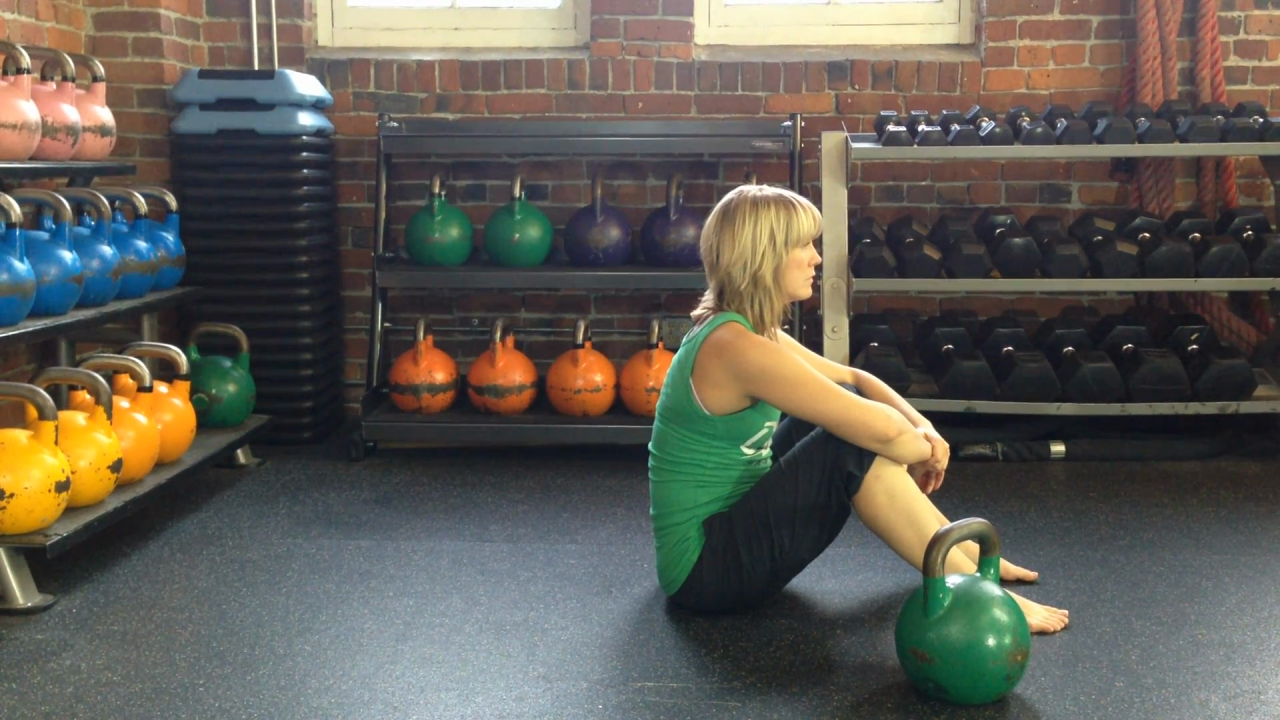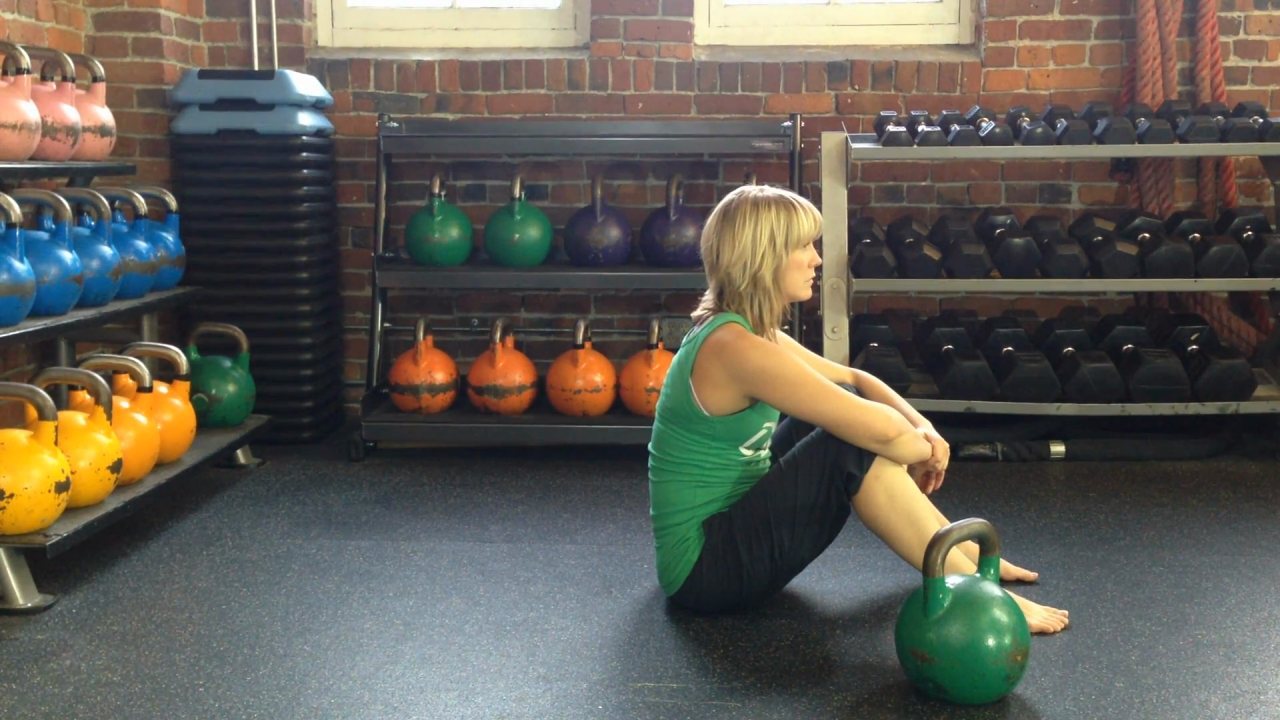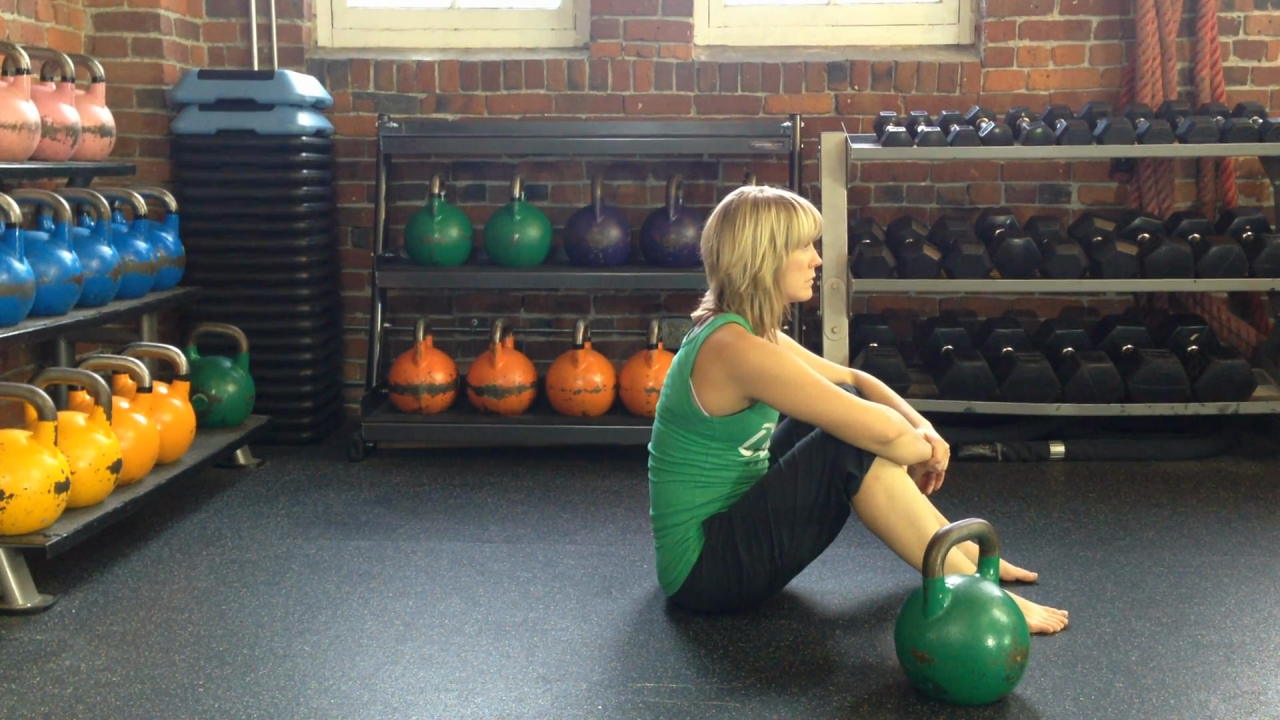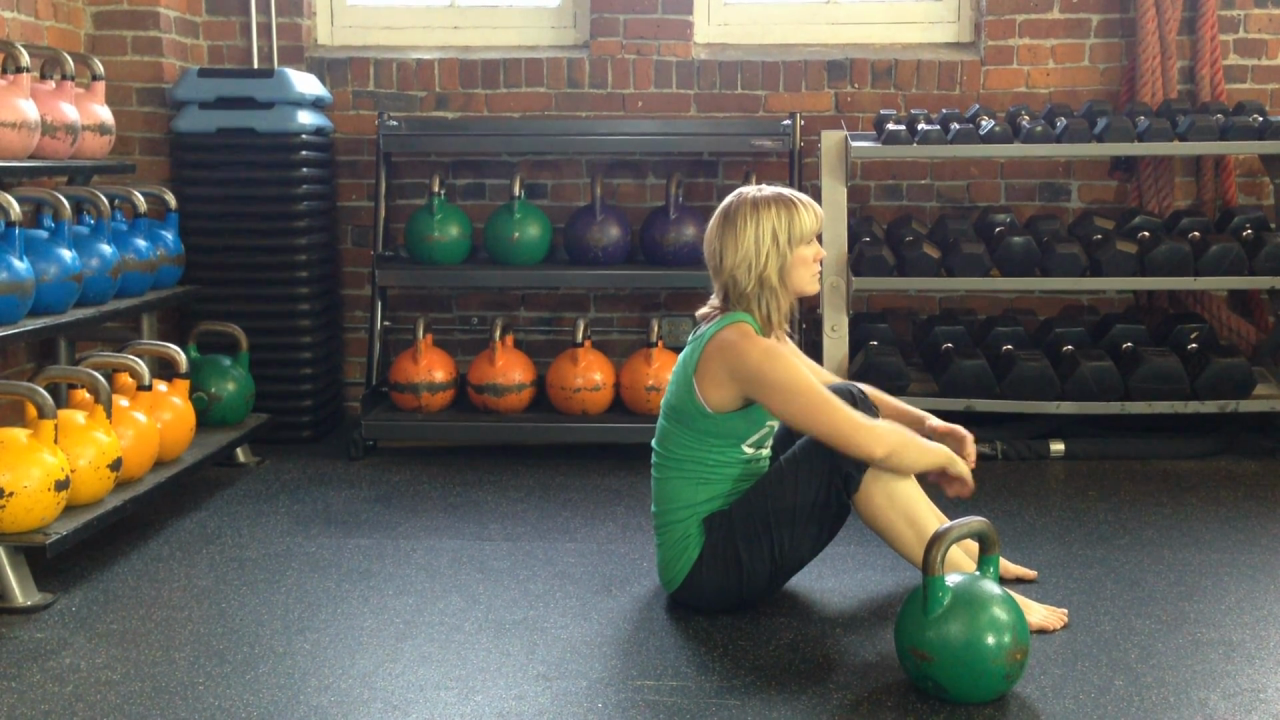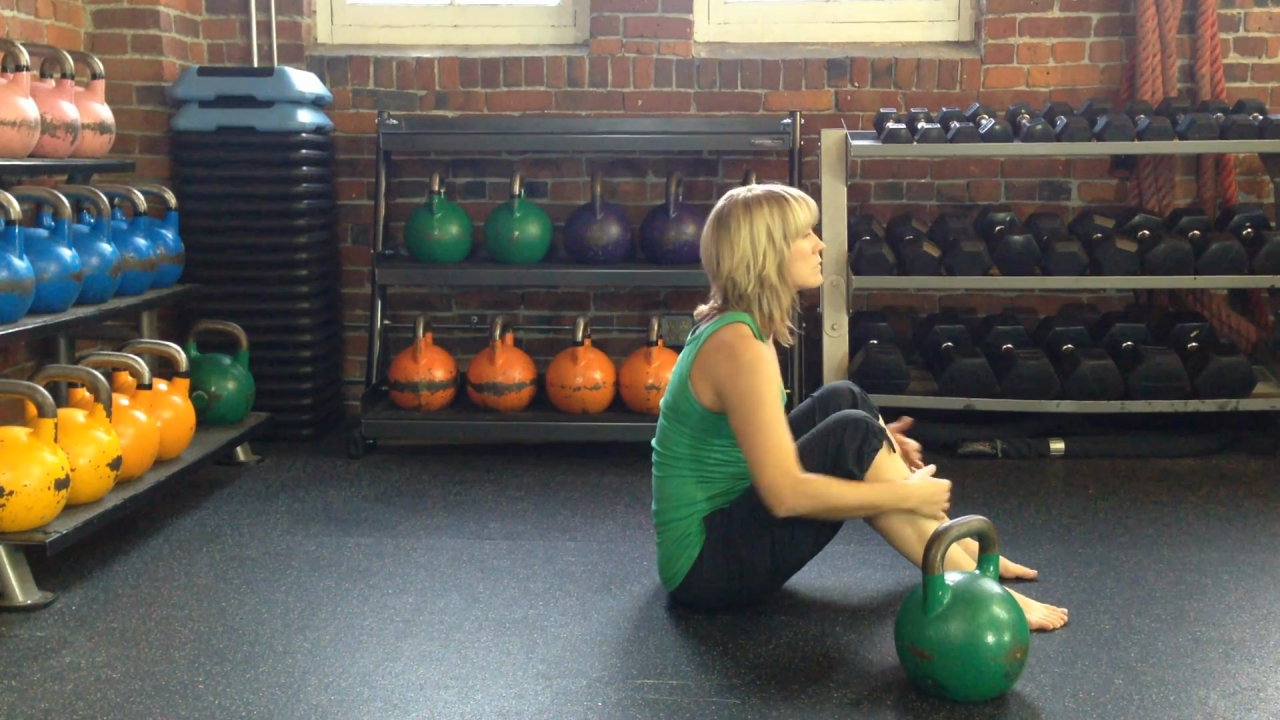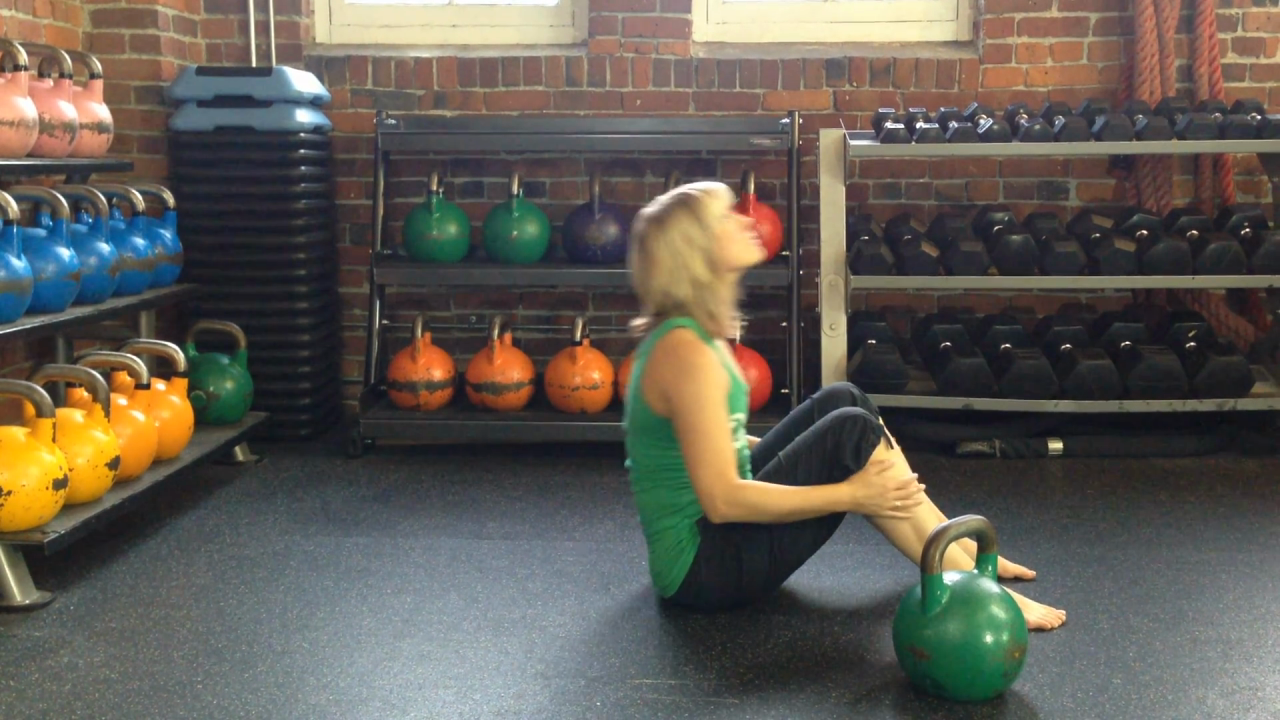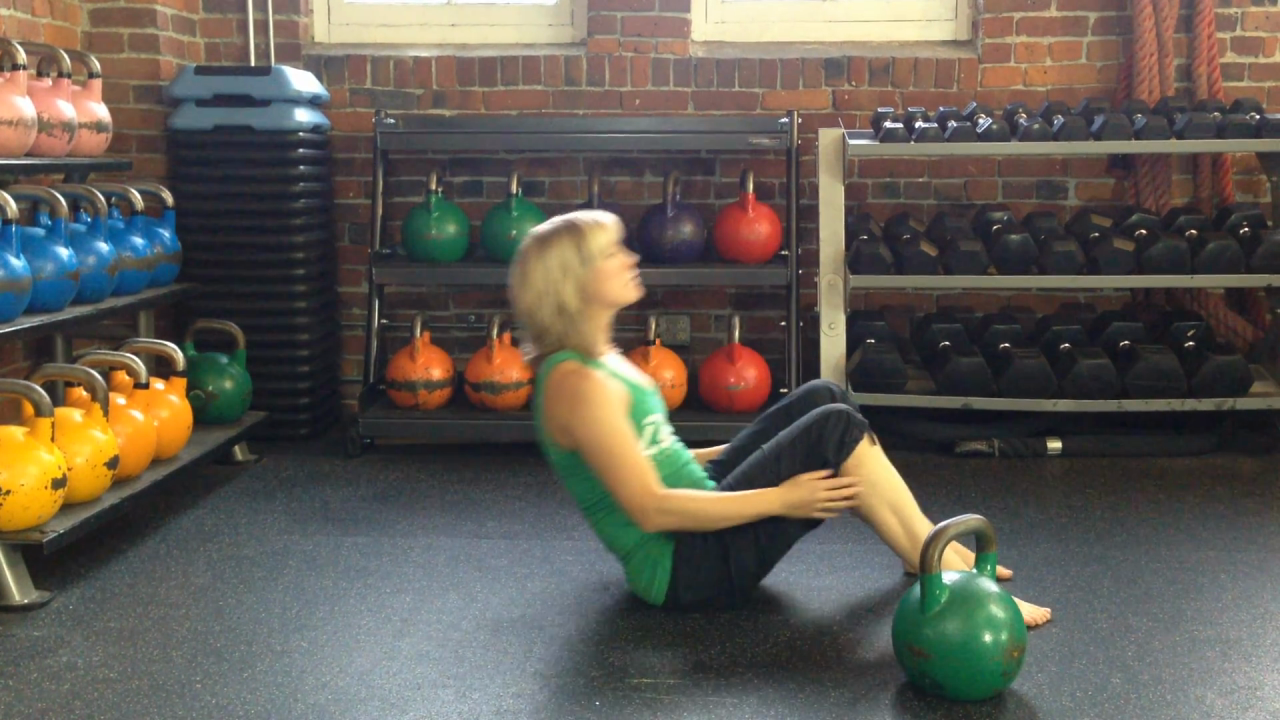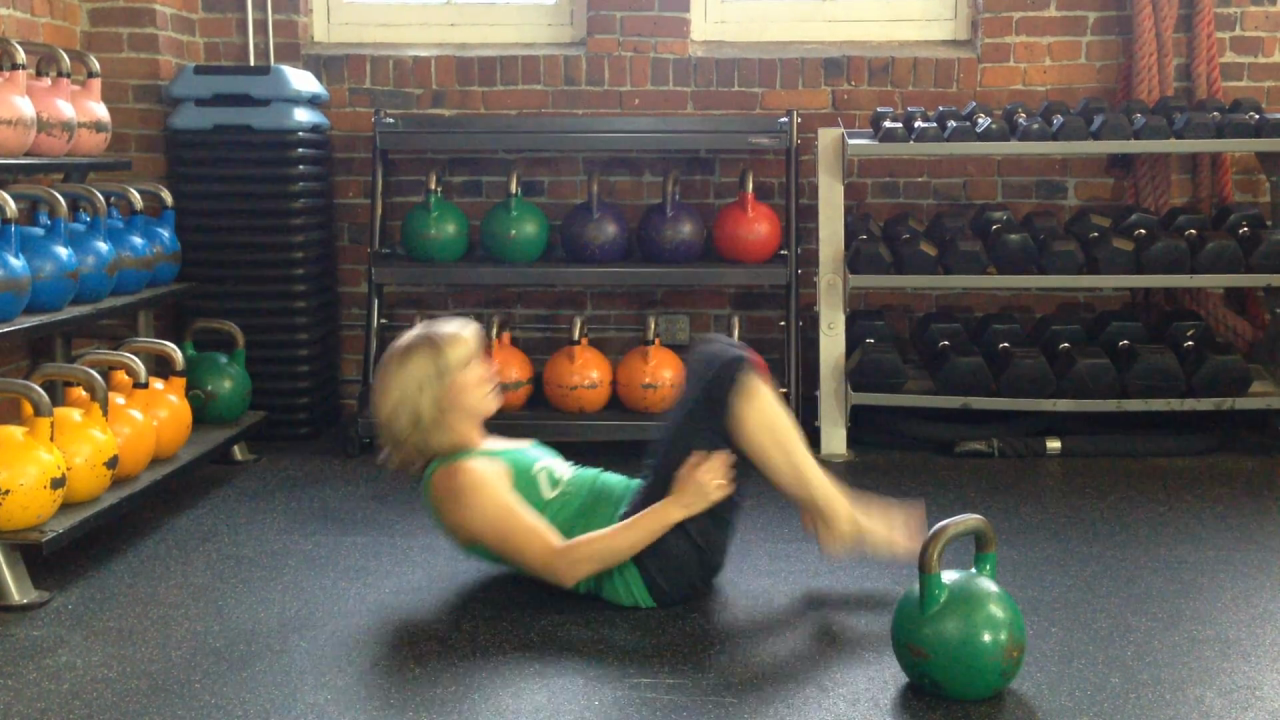
dt=0.4s
person 1, frame 1
left shoulder: (742, 330)
right shoulder: (738, 346)
left elbow: (853, 378)
right elbow: (879, 429)
left wrist: (922, 428)
right wrist: (922, 450)
left hip: (728, 526)
right hip: (705, 564)
left knee: (848, 408)
right knee: (857, 449)
left ankle: (963, 550)
person 1, frame 2
left shoulder: (739, 330)
right shoulder: (738, 347)
left elbow: (852, 378)
right elbow: (878, 429)
left wrist: (922, 428)
right wrist: (923, 449)
left hip: (728, 526)
right hip: (706, 564)
left knee: (846, 403)
right knee: (857, 448)
left ankle: (962, 550)
person 1, frame 3
left shoulder: (742, 330)
right shoulder: (737, 348)
left elbow: (853, 379)
right elbow: (878, 430)
left wrist: (921, 428)
right wrist: (922, 451)
left hip: (728, 525)
right hip: (705, 564)
left knee: (847, 408)
right knee: (856, 447)
left ankle: (964, 551)
person 1, frame 4
left shoulder: (746, 328)
right shoulder: (742, 346)
left elbow: (844, 398)
right elbow: (871, 444)
left wrist: (927, 423)
right wrist: (945, 457)
left hip: (727, 522)
right hip: (705, 562)
left knee: (846, 404)
right knee: (853, 447)
left ankle: (963, 550)
person 1, frame 5
left shoulder: (735, 326)
right shoulder: (739, 348)
left elbow: (769, 439)
right elbow: (787, 493)
left wrist: (874, 443)
right wrist: (906, 494)
left hip: (725, 524)
right hip: (707, 561)
left knee: (841, 401)
right knee: (853, 438)
left ankle: (962, 548)
person 1, frame 6
left shoulder: (691, 333)
right shoulder: (686, 353)
right elbow: (722, 500)
left wrist: (832, 449)
right wrist: (851, 494)
left hip: (710, 536)
right hip: (701, 564)
left knee: (841, 402)
right knee: (852, 432)
left ankle: (959, 549)
person 1, frame 7
left shoulder: (594, 359)
right shoulder: (577, 383)
right elbow: (652, 510)
left wrist: (739, 451)
right wrist: (781, 499)
left hip: (690, 527)
right hip: (679, 567)
left knee: (822, 398)
right knee: (836, 429)
person 1, frame 8
left shoulder: (479, 451)
right shoulder: (460, 480)
right elbow: (563, 565)
left wrist: (670, 494)
right wrist: (677, 506)
left hip: (643, 524)
right hip: (654, 566)
left knee: (718, 359)
right knee: (723, 378)
left ankle: (827, 506)
right ankle: (839, 514)
